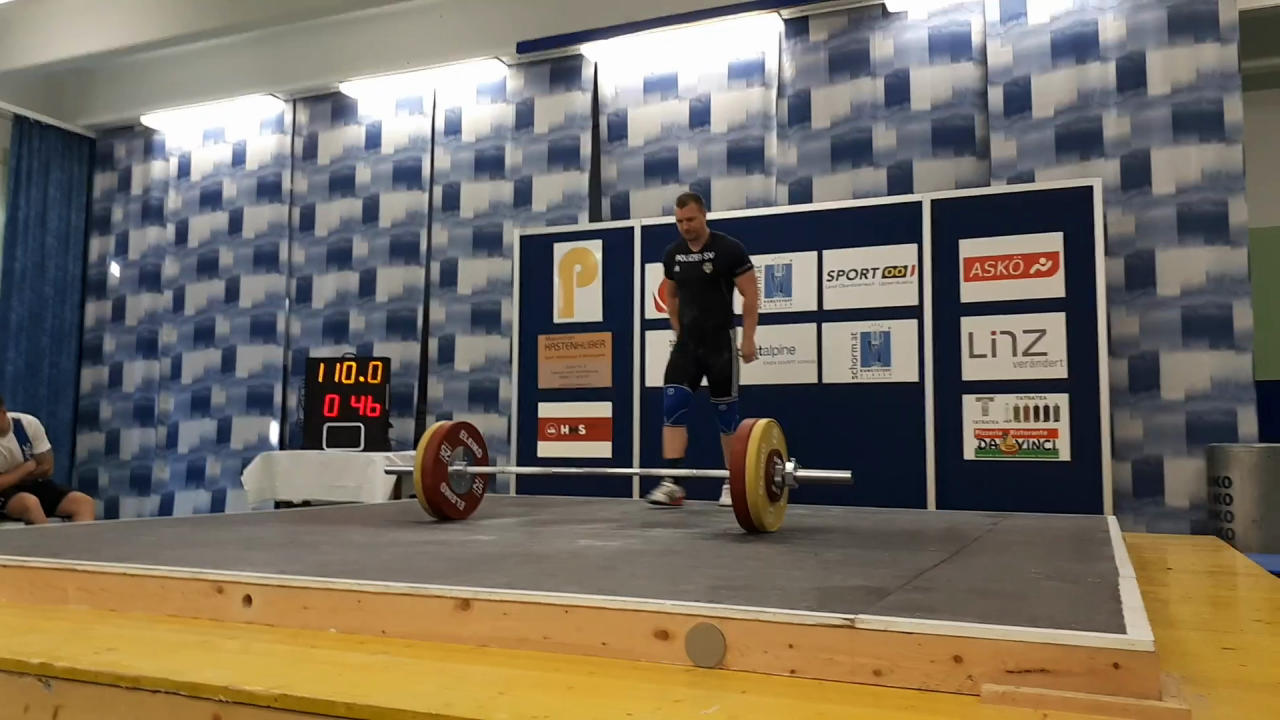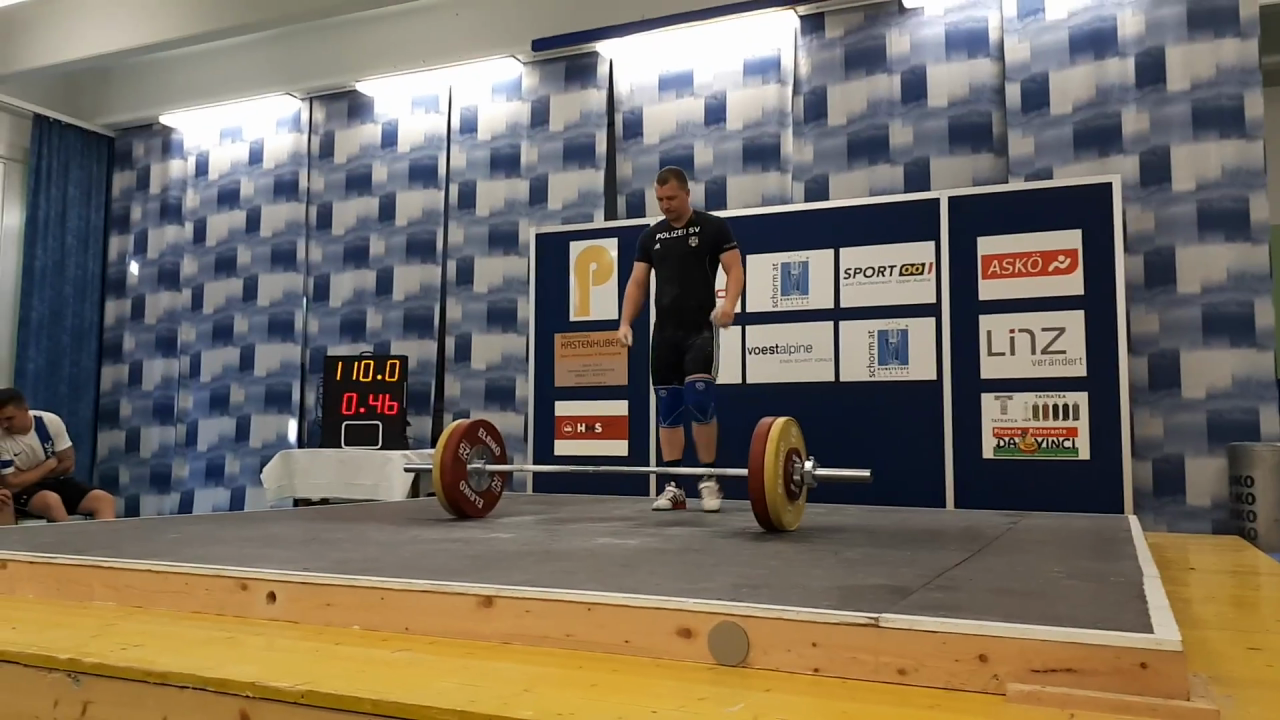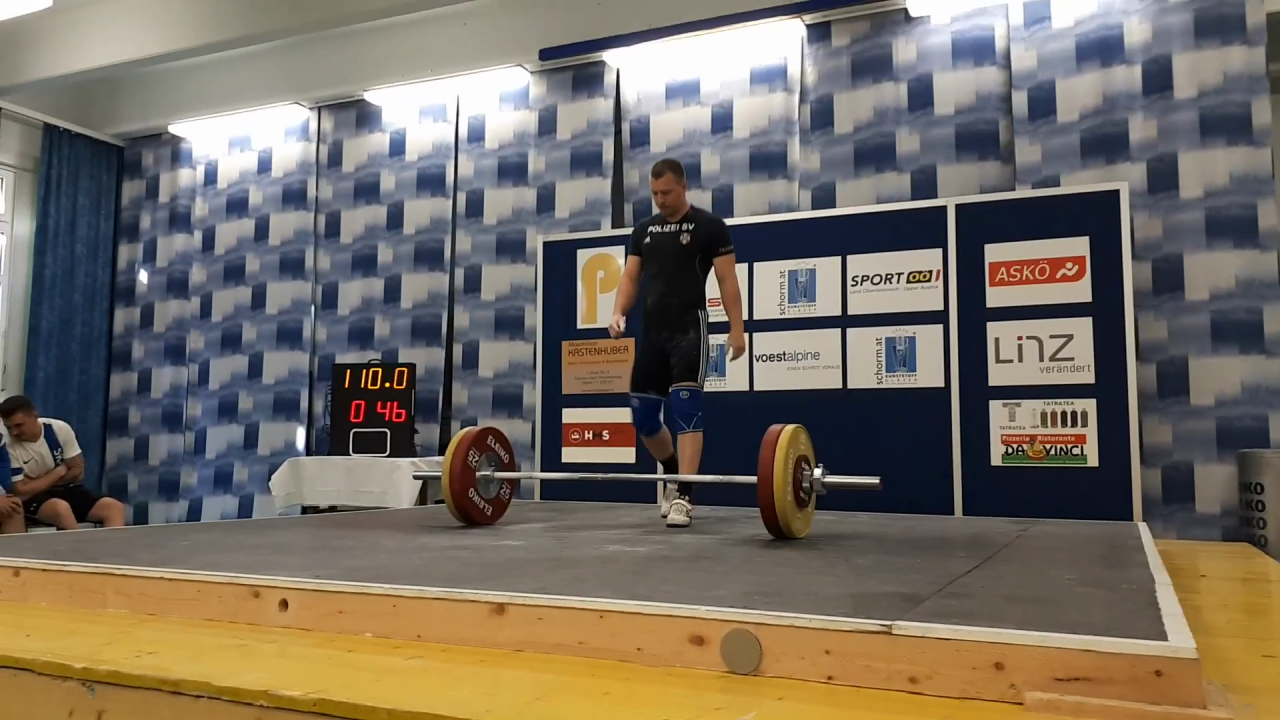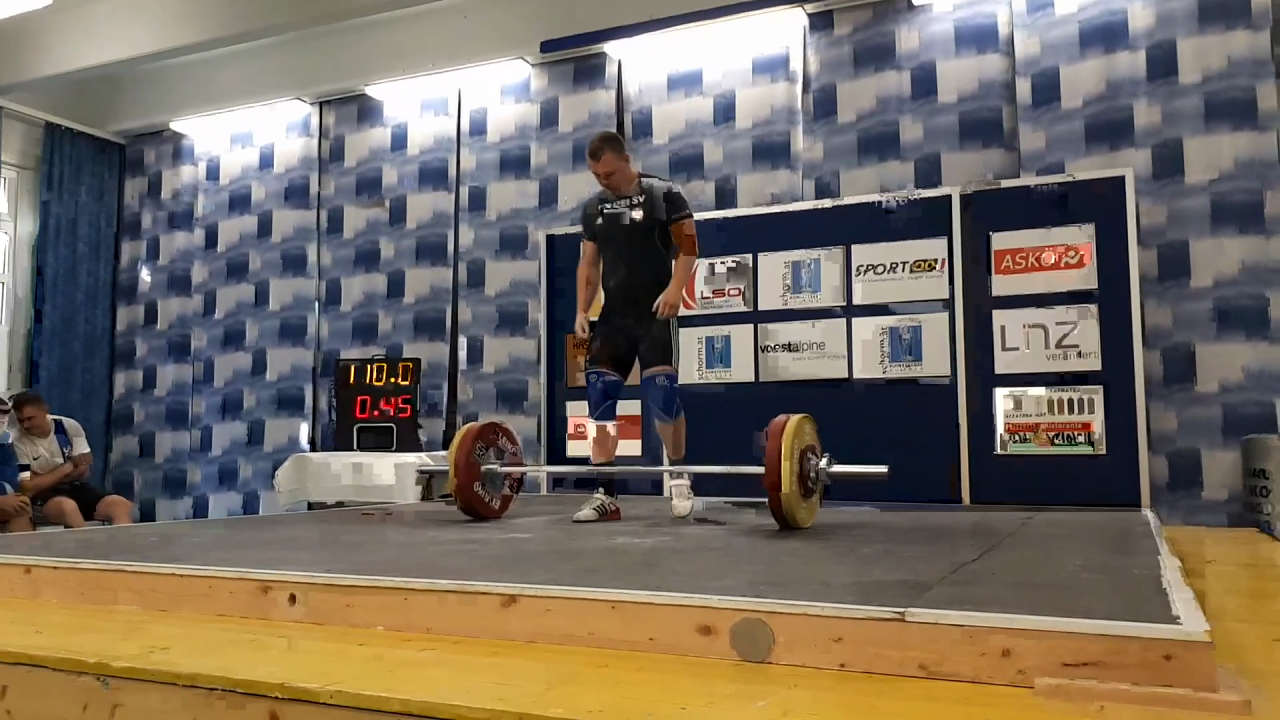
dt=0.5s
person 1, frame 1
left shoulder: (729, 249)
right shoulder: (672, 254)
left elbow: (750, 294)
left wrist: (748, 338)
left hip: (720, 342)
right hip: (687, 342)
left knee: (726, 412)
right knee: (673, 405)
left ankle: (732, 482)
right ankle: (672, 482)
person 1, frame 2
left shoulder: (713, 227)
right shoulder: (651, 236)
left elbow: (735, 270)
right elbow: (637, 282)
left wrist: (729, 302)
right wrist: (626, 322)
left hip: (701, 328)
right hip: (665, 329)
left knee: (698, 398)
right knee: (668, 406)
left ankle: (708, 479)
right ankle: (674, 485)
person 1, frame 3
left shoulder: (709, 225)
right shoulder: (643, 229)
left elbow: (728, 279)
right elbow: (630, 276)
left wrist: (737, 328)
right wrist: (618, 313)
left hip: (689, 328)
right hip: (652, 331)
left knee: (685, 407)
right knee: (643, 415)
left ankle: (684, 497)
right ankle: (673, 474)
person 1, frame 4
left shoulder: (662, 194)
right shoulder: (593, 208)
left elbow: (688, 244)
right elbow: (588, 263)
left wrist: (675, 286)
right wrist: (582, 310)
left hip: (654, 312)
right hip: (614, 314)
left knee: (662, 394)
right knee: (599, 396)
left ankle: (679, 476)
right ankle: (606, 494)
